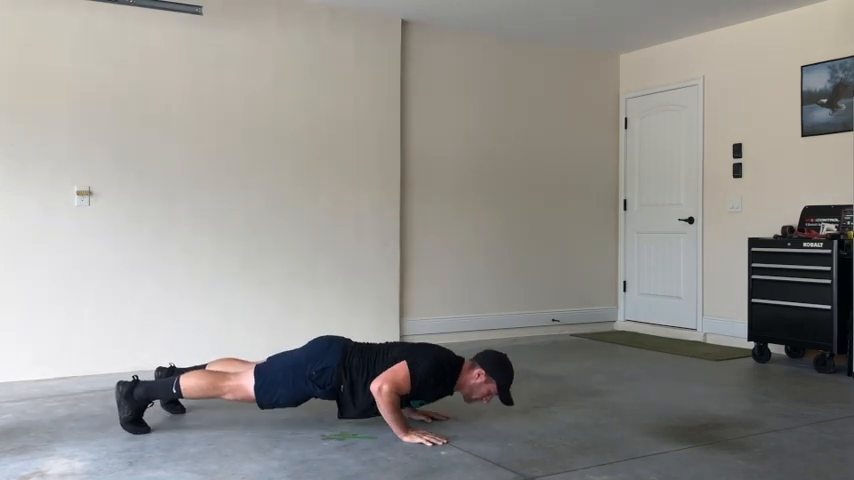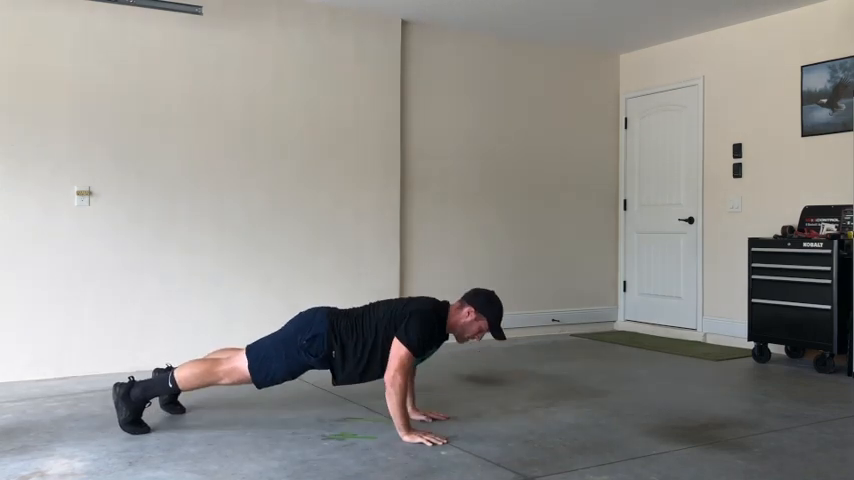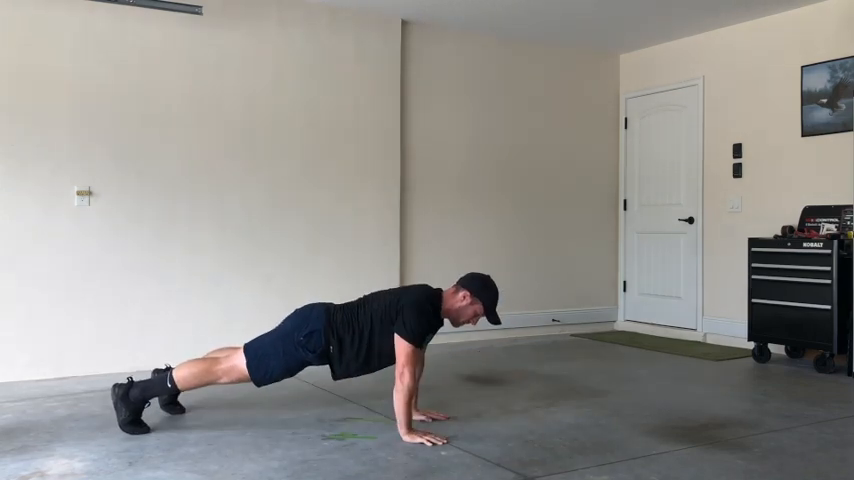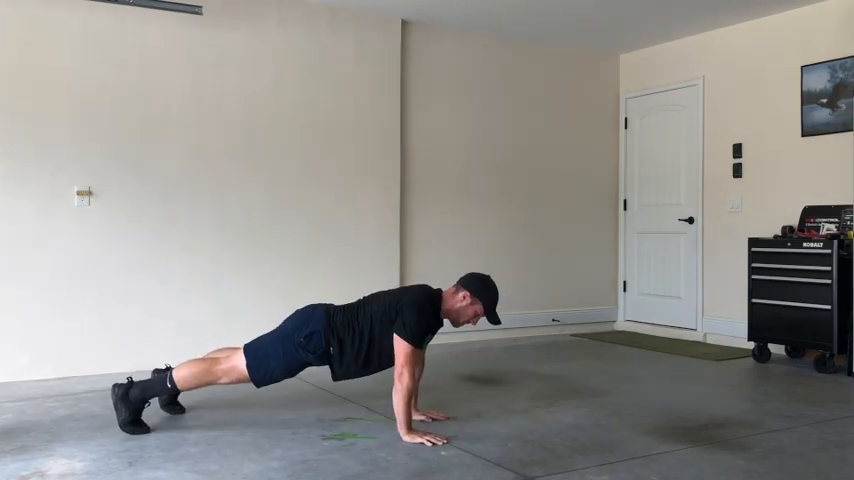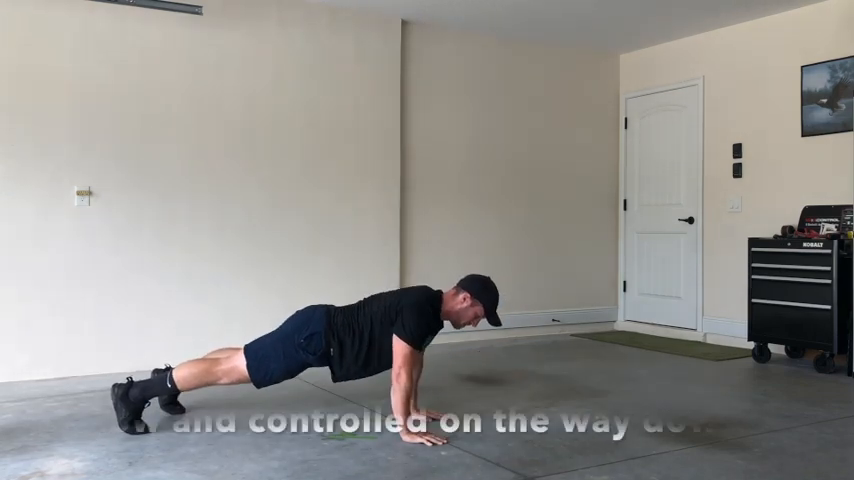
dt=0.3s
person 1, frame 1
left shoulder: (445, 366)
right shoulder: (437, 369)
right elbow: (381, 386)
left wrist: (413, 408)
right wrist: (405, 431)
left hip: (335, 360)
right hip: (328, 368)
left knee: (249, 372)
right knee: (234, 386)
left ankle: (175, 374)
right ankle: (138, 391)
person 1, frame 2
left shoulder: (434, 318)
right shoulder: (425, 320)
left elbow: (404, 367)
right elbow: (393, 377)
left wrist: (413, 409)
right wrist: (404, 430)
left hip: (323, 335)
right hip: (318, 337)
left knee: (239, 360)
right knee: (232, 370)
left ankle: (166, 379)
right ankle: (135, 392)
person 1, frame 3
left shoulder: (429, 306)
right shoulder: (420, 308)
left elbow: (415, 361)
right elbow: (405, 372)
left wrist: (415, 409)
right wrist: (406, 431)
left hip: (319, 330)
right hip: (315, 334)
left knee: (238, 359)
right knee: (229, 369)
left ankle: (167, 383)
right ankle: (135, 393)
person 1, frame 4
left shoulder: (430, 307)
right shoulder: (420, 308)
left elbow: (415, 360)
right elbow: (403, 372)
left wrist: (414, 408)
right wrist: (406, 430)
left hip: (321, 333)
right hip: (315, 335)
left knee: (238, 358)
right knee: (230, 369)
left ankle: (166, 381)
right ankle: (134, 393)
person 1, frame 5
left shoulder: (429, 308)
right shoulder: (420, 310)
left elbow: (414, 360)
right elbow: (401, 372)
left wrist: (413, 408)
right wrist: (404, 429)
left hip: (320, 333)
right hip: (316, 336)
left knee: (240, 358)
right knee: (230, 370)
left ankle: (167, 381)
right ankle: (135, 392)
